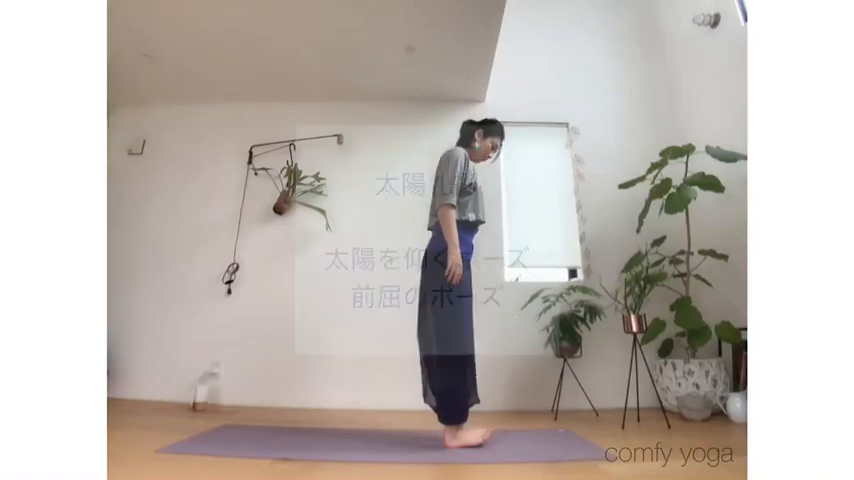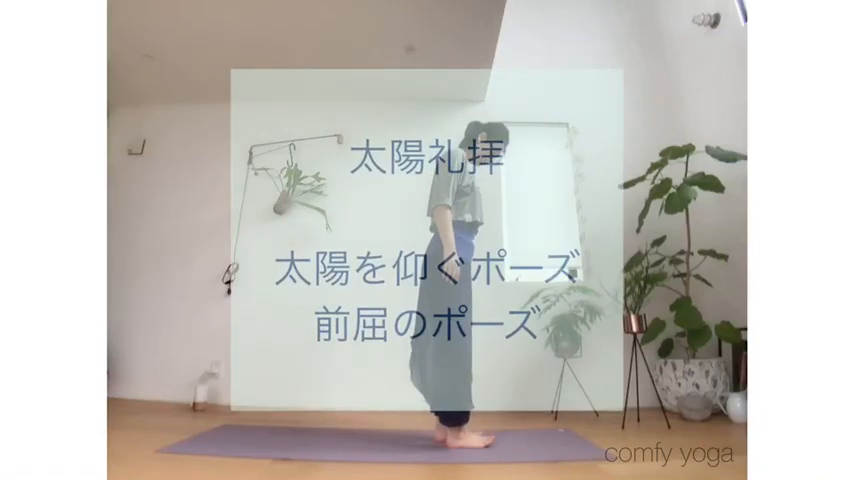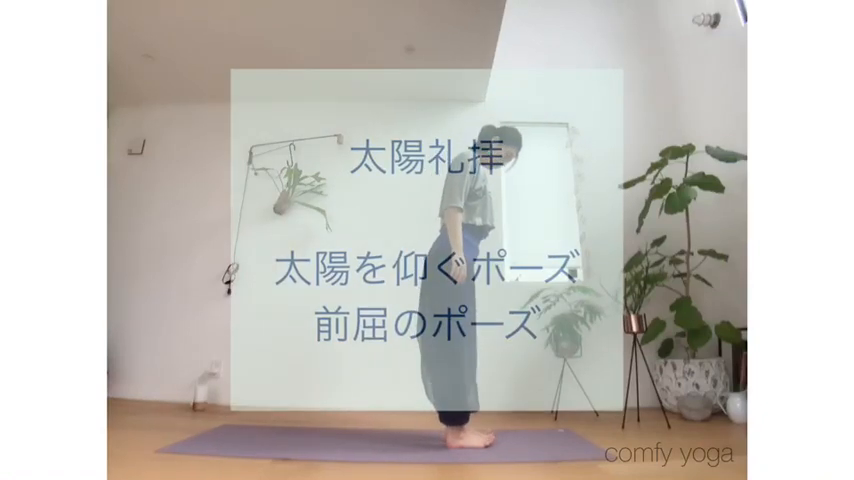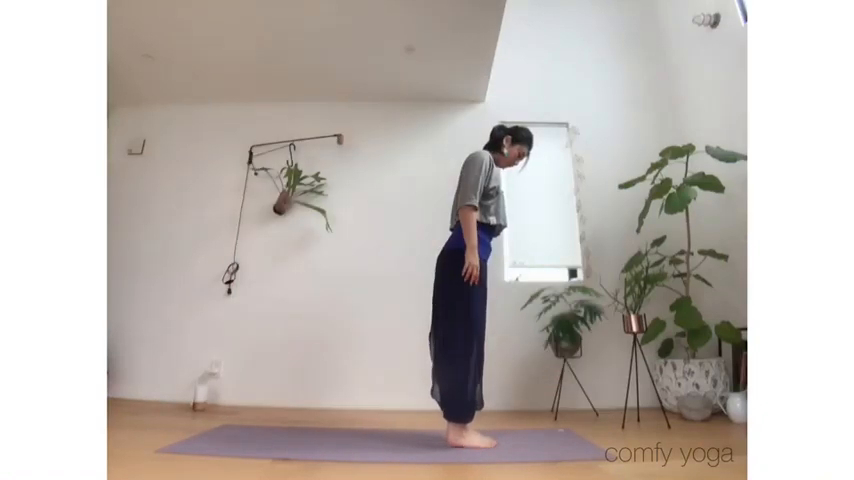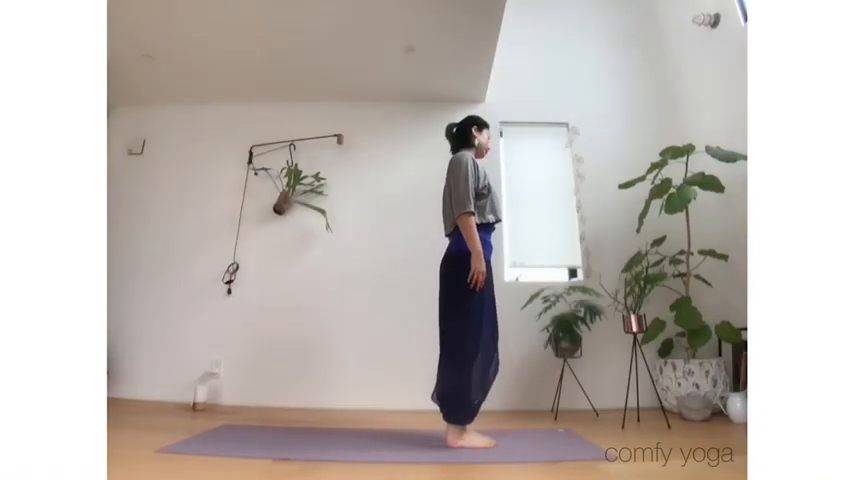
dt=1s
person 1, frame 1
left shoulder: (465, 164)
right shoulder: (456, 155)
right elbow: (445, 204)
left wrist: (458, 253)
right wrist: (454, 251)
left hip: (456, 253)
right hip: (449, 252)
left knee: (454, 339)
right knee: (452, 338)
left ankle: (453, 422)
right ankle: (454, 428)
person 1, frame 2
left shoulder: (466, 168)
right shoulder: (454, 159)
right elbow: (441, 206)
left wrist: (455, 255)
right wrist: (450, 252)
left hip: (458, 254)
right hip: (450, 254)
left knee: (452, 339)
right knee: (452, 339)
left ankle: (446, 423)
right ankle: (455, 429)
person 1, frame 3
left shoulder: (480, 172)
right shoulder: (466, 161)
right elbow: (452, 208)
left wrist: (462, 256)
right wrist: (457, 253)
left hip: (461, 257)
right hip: (453, 256)
left knee: (458, 340)
right knee: (452, 339)
left ankle: (457, 424)
right ankle: (456, 430)
person 1, frame 4
left shoulder: (492, 169)
right shoulder: (481, 159)
right elbow: (467, 205)
left wrist: (475, 253)
right wrist: (472, 251)
left hip: (471, 256)
right hip: (464, 256)
left knee: (466, 338)
right knee: (463, 339)
left ankle: (459, 424)
right ankle: (458, 428)
person 1, frame 5
left shoulder: (470, 164)
right shoulder: (464, 160)
right elbow: (464, 211)
right wrist: (476, 254)
left hip: (471, 258)
right hip: (467, 258)
left knee: (474, 341)
right knee: (466, 341)
left ankle: (460, 424)
right ankle: (457, 429)
